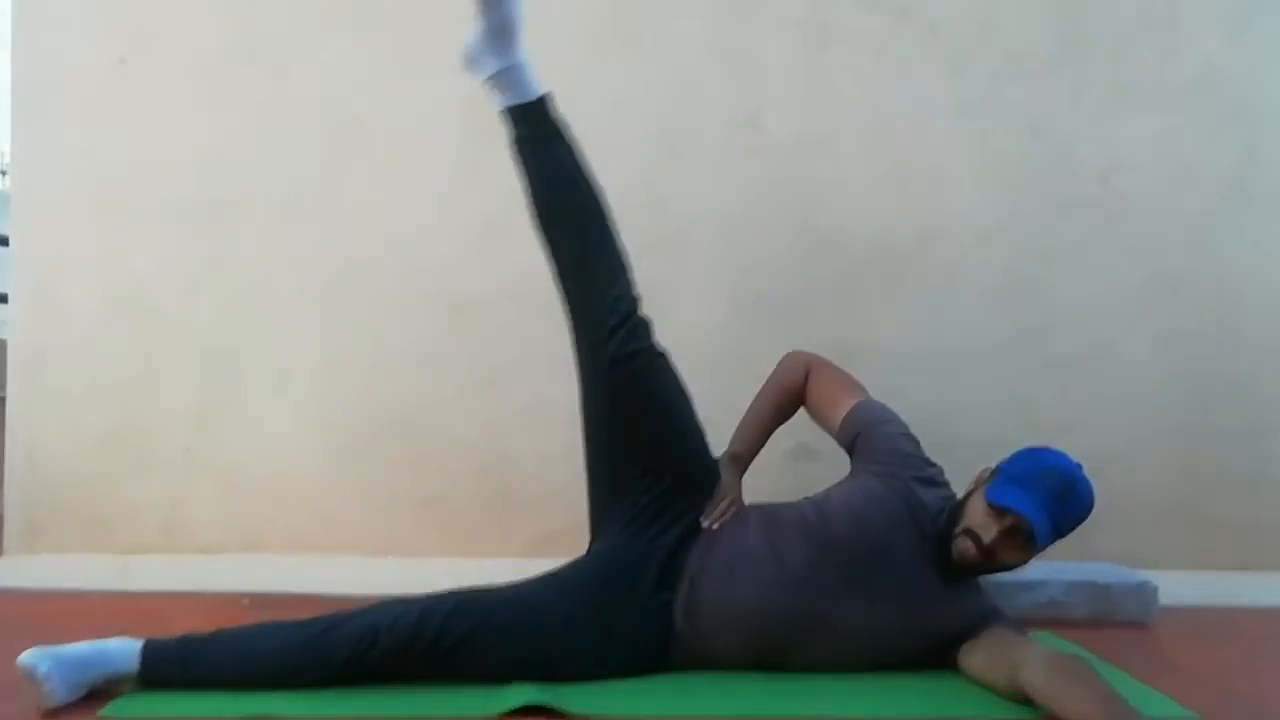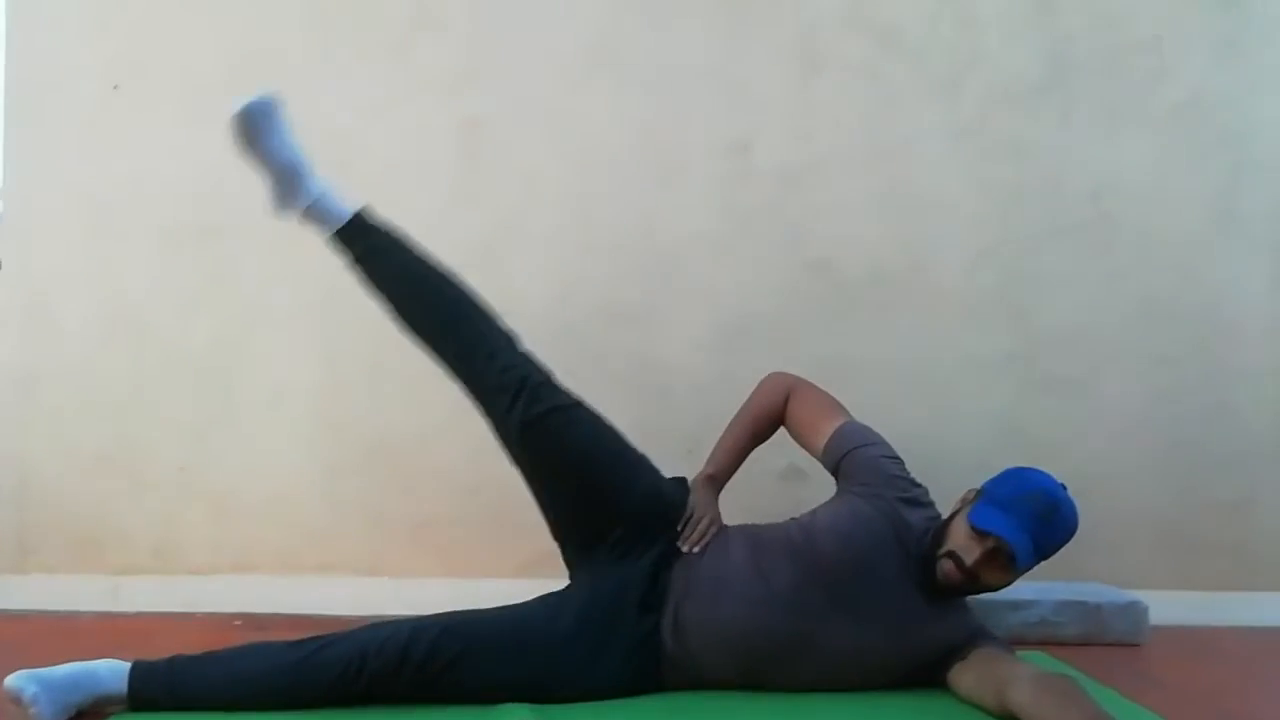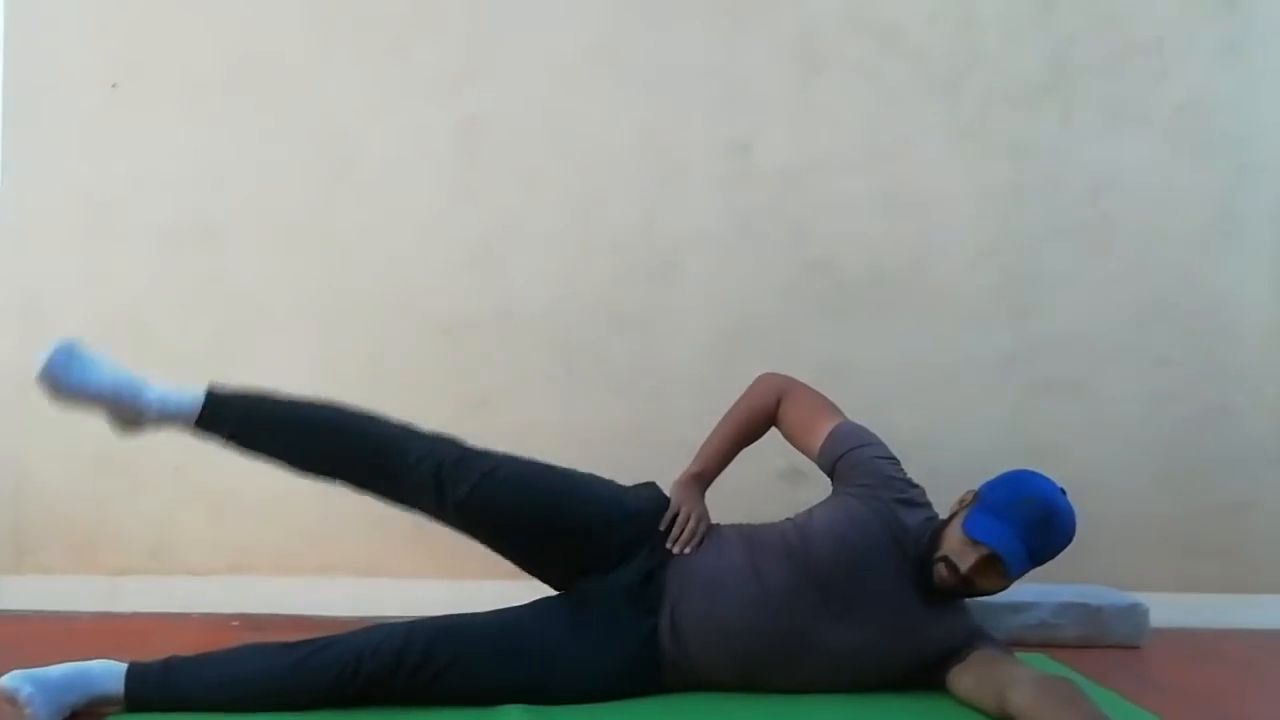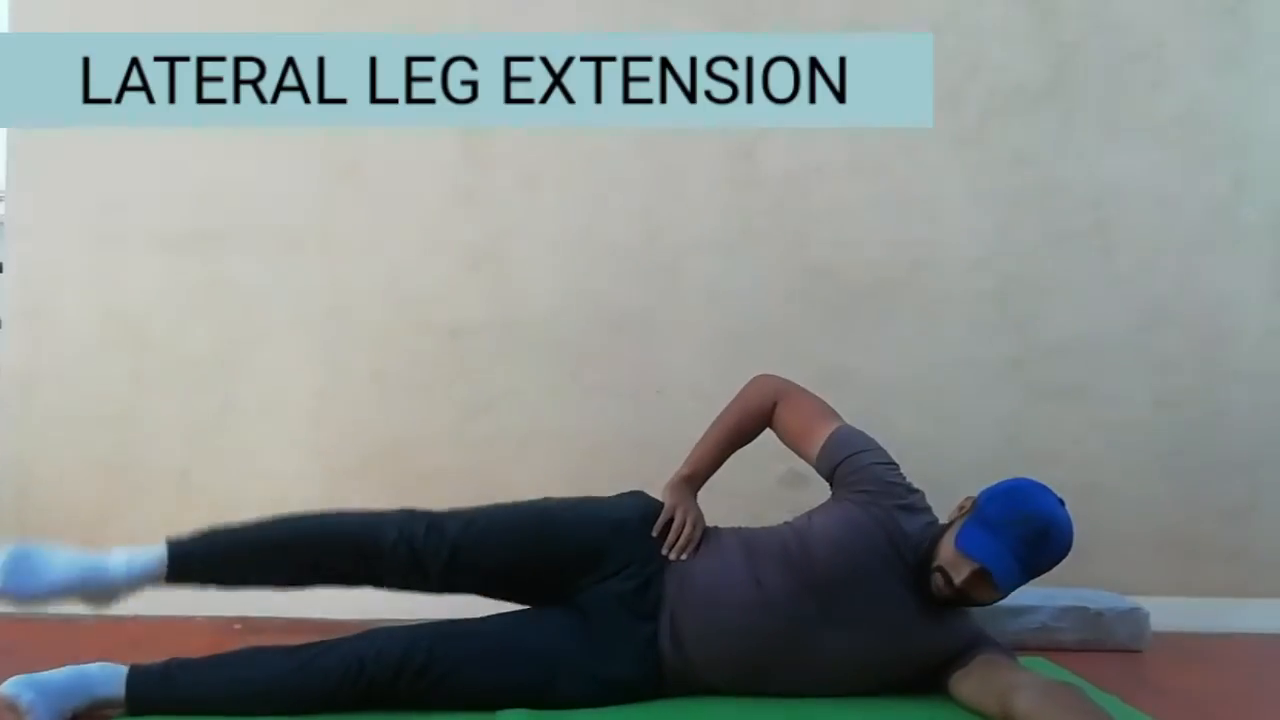
dt=0.2s
person 1, frame 1
left shoulder: (960, 615)
right shoulder: (910, 480)
right elbow: (808, 366)
right wrist: (733, 464)
right hip: (671, 528)
right knee: (618, 338)
person 1, frame 2
right shoulder: (898, 497)
right elbow: (786, 395)
right wrist: (713, 477)
right hip: (647, 534)
right knee: (516, 388)
right ankle: (321, 206)
person 1, frame 3
right shoulder: (889, 493)
right elbow: (779, 387)
right wrist: (695, 477)
right hip: (633, 545)
right knee: (439, 473)
right ankle: (170, 401)
person 1, frame 4
right shoulder: (887, 496)
right elbow: (775, 389)
right wrist: (684, 481)
right hip: (633, 552)
right knee: (406, 545)
right ankle: (130, 563)
